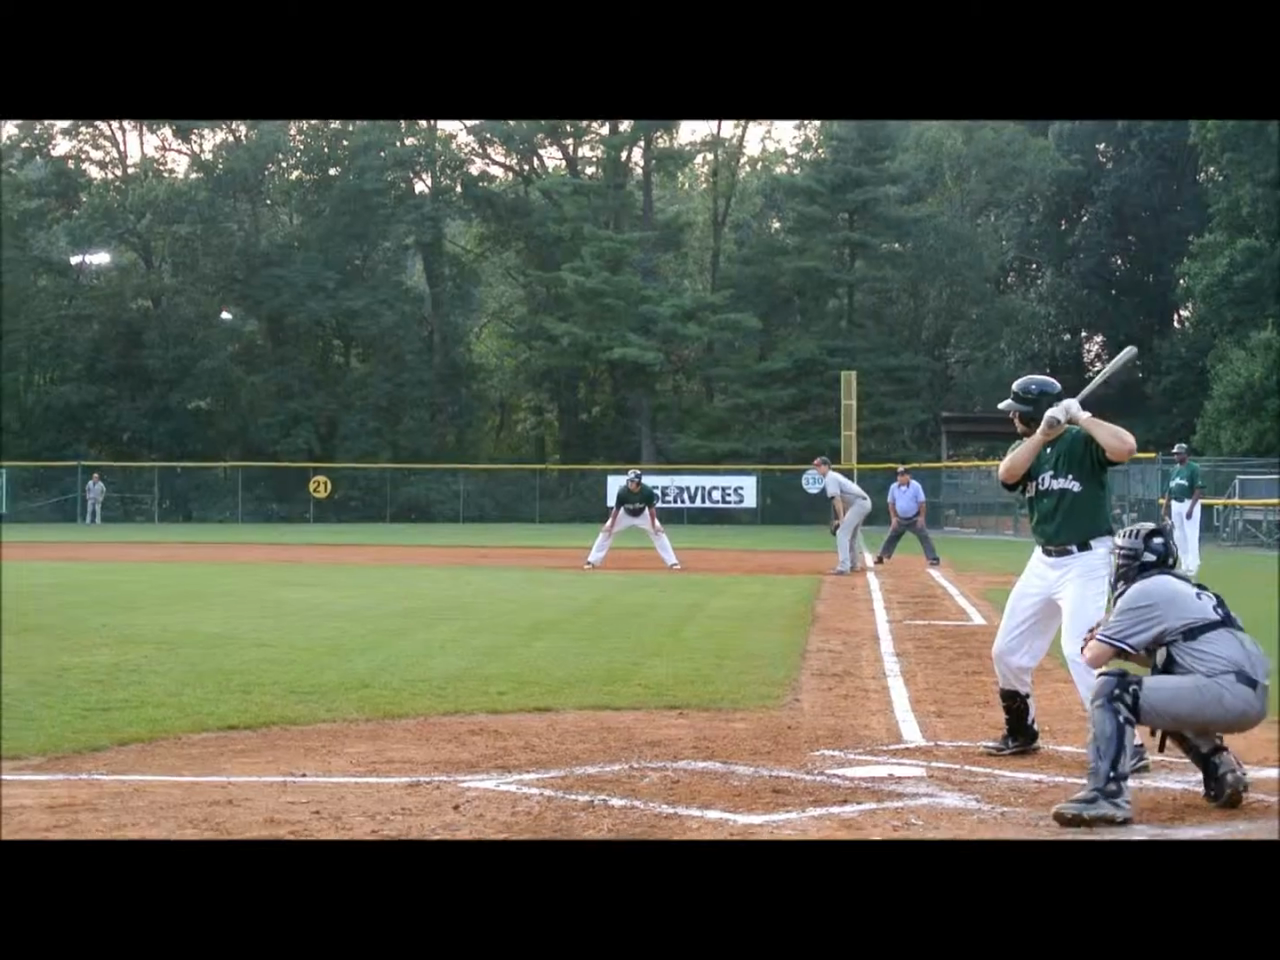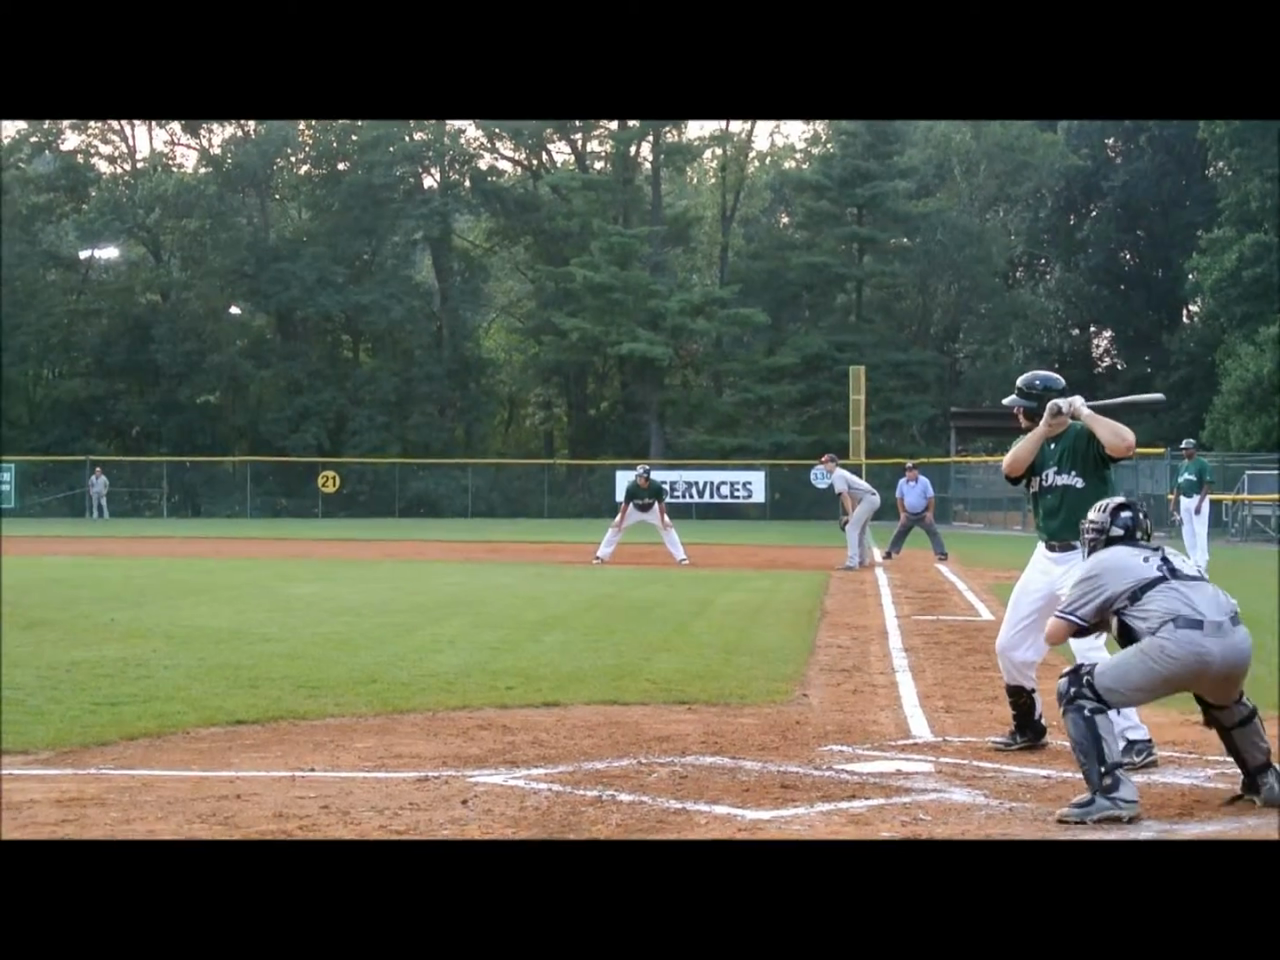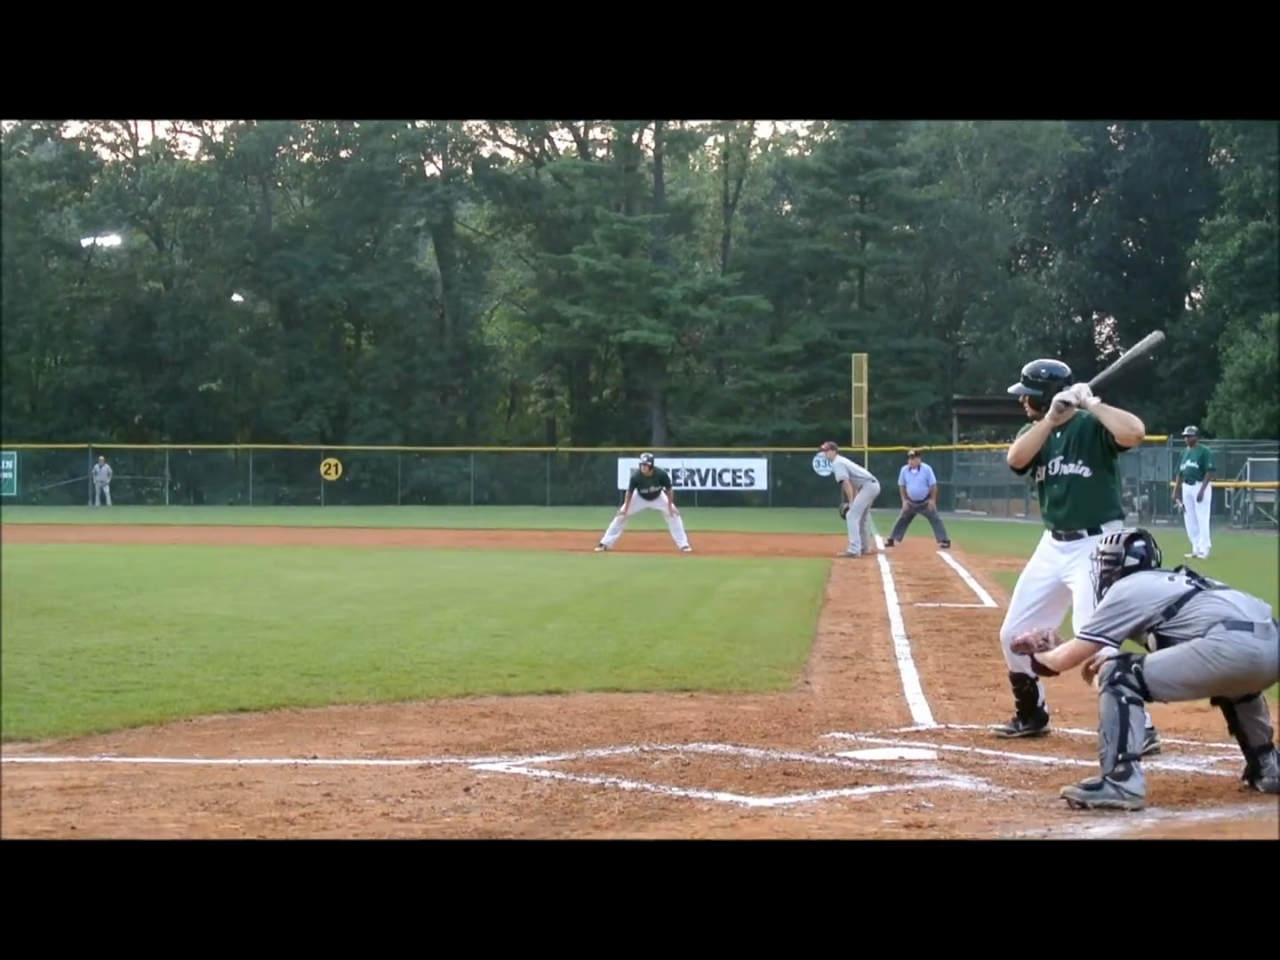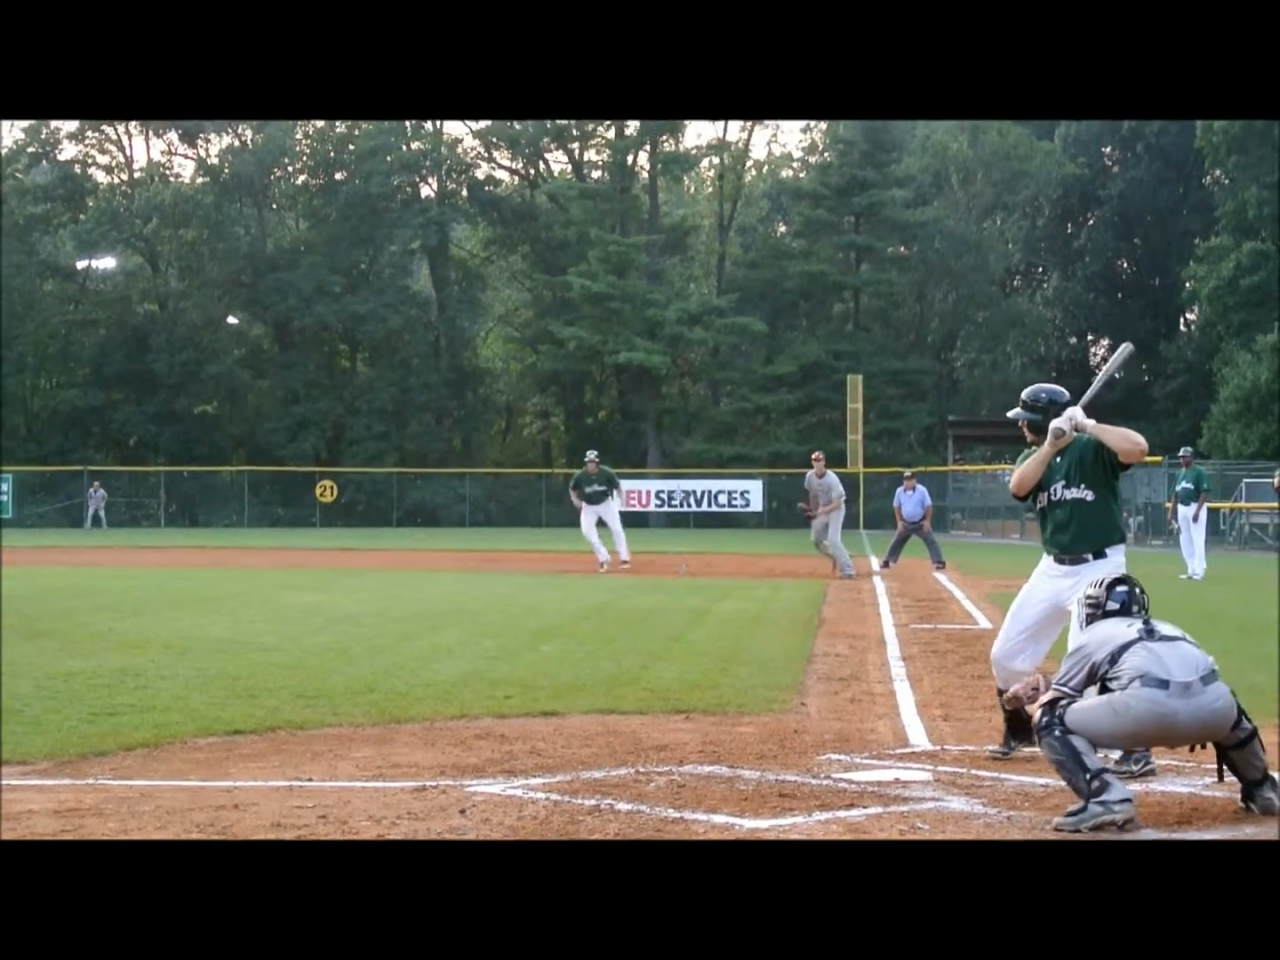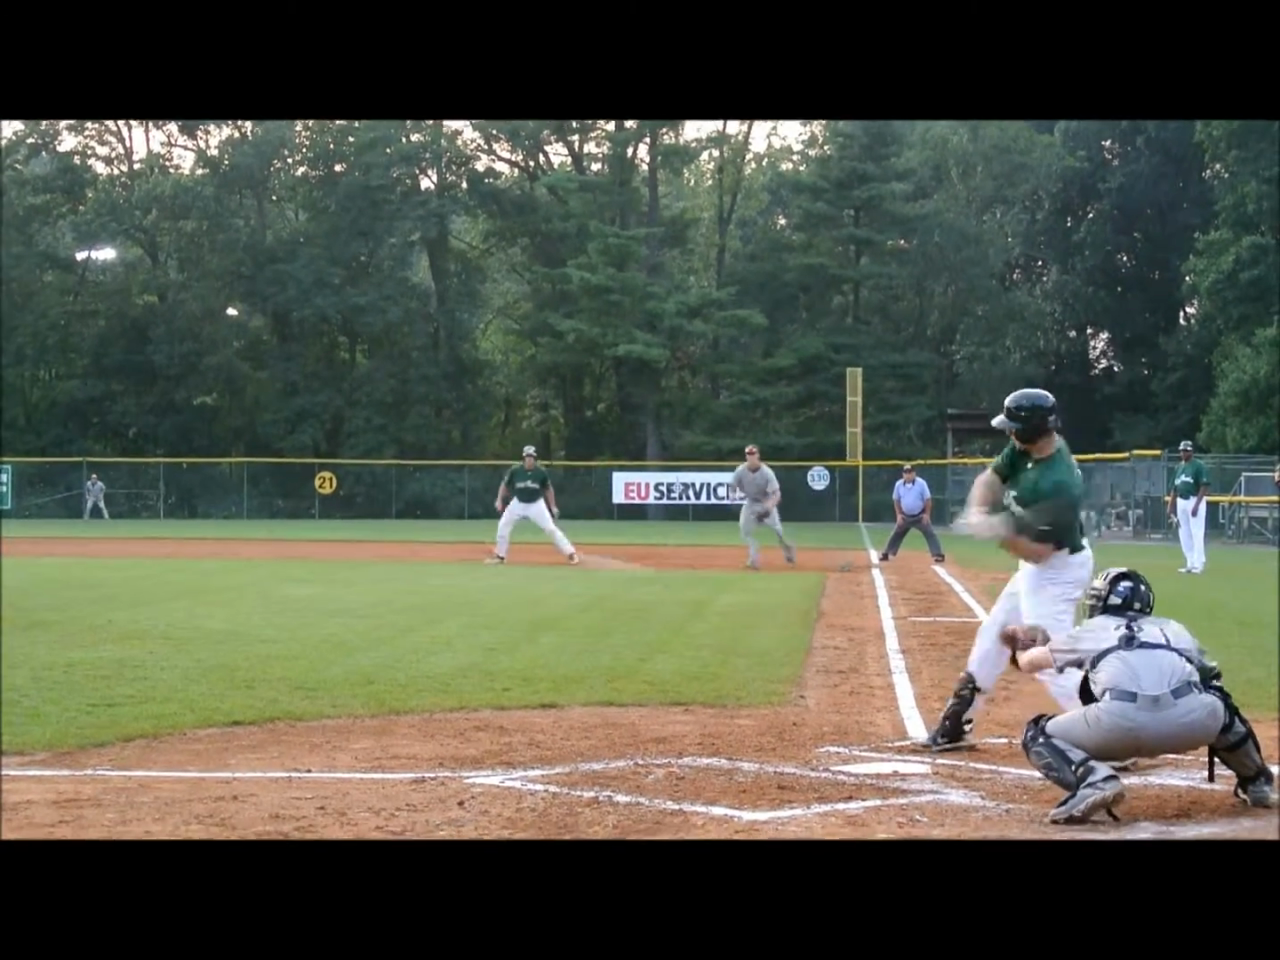
dt=0.5s
person 1, frame 1
left shoulder: (1084, 441)
right shoulder: (1026, 446)
left elbow: (1126, 447)
right elbow: (1007, 474)
left wrist: (1081, 417)
right wrist: (1043, 433)
left hip: (1087, 562)
right hip: (1043, 562)
left knee: (1080, 655)
right knee: (1007, 651)
left ankle: (1128, 747)
right ankle: (1022, 732)
person 1, frame 2
left shoulder: (1086, 436)
right shoulder: (1030, 441)
left elbow: (1125, 444)
right elbow: (1011, 468)
left wrist: (1082, 412)
right wrist: (1045, 426)
right hip: (1046, 557)
left knee: (1087, 651)
right knee: (1011, 646)
left ankle: (1136, 740)
right ankle: (1029, 726)
person 1, frame 3
left shoulder: (1093, 425)
right shoulder: (1035, 429)
left elbow: (1134, 433)
right elbow: (1016, 458)
left wrist: (1090, 402)
right wrist: (1051, 417)
left hip: (1097, 546)
right hip: (1052, 546)
right knee: (1015, 634)
left ankle: (1140, 728)
right ankle: (1031, 714)
person 1, frame 4
left shoulder: (1093, 448)
right shoulder: (1034, 456)
left elbow: (1137, 448)
right elbow: (1018, 487)
left wrist: (1086, 424)
right wrist: (1050, 444)
left hip: (1098, 570)
right hip: (1052, 569)
right knee: (1006, 655)
left ankle: (1136, 749)
right ankle: (1019, 730)
person 1, frame 5
left shoulder: (1058, 482)
right shoulder: (1020, 454)
left elbow: (1038, 553)
right elbow: (985, 484)
left wrist: (998, 531)
right wrist: (979, 516)
left hip: (1056, 573)
right hip: (1049, 567)
left knee: (1052, 664)
right knee: (994, 638)
right ankle: (956, 724)
person 2, frame 1
left shoulder: (1145, 590)
right shoulder: (1184, 588)
left elbow: (1095, 657)
left wrist: (1100, 638)
right wrist: (1131, 649)
left hip: (1227, 695)
right hip: (1252, 698)
left knee: (1112, 690)
right knee: (1166, 696)
left ankle: (1109, 798)
right ankle: (1223, 771)
person 2, frame 2
left shoulder: (1101, 563)
right shoulder: (1166, 555)
left elbow: (1054, 635)
right wrist: (1111, 618)
left hip: (1184, 644)
right hip: (1237, 640)
left knee: (1075, 689)
right knee: (1220, 694)
left ankle: (1112, 795)
person 2, frame 3
left shoulder: (1126, 590)
right shoulder: (1177, 580)
left elbow: (1066, 660)
left wrist: (1040, 655)
right wrist: (1106, 659)
left hip: (1235, 647)
left knee: (1119, 678)
left ankle: (1120, 784)
person 2, frame 4
left shoulder: (1093, 636)
right shoulder: (1167, 629)
left elbow: (1045, 707)
left wrist: (1031, 702)
left hip: (1152, 705)
right hip: (1212, 703)
left knee: (1050, 720)
left ankle: (1106, 798)
person 2, frame 5
left shoulder: (1090, 630)
right shoulder: (1173, 628)
left elbow: (1035, 660)
left wrist: (1020, 651)
left hip: (1123, 720)
right hip: (1190, 719)
left knee: (1037, 735)
right knee: (1218, 702)
left ankle: (1094, 781)
right ankle: (1257, 783)
